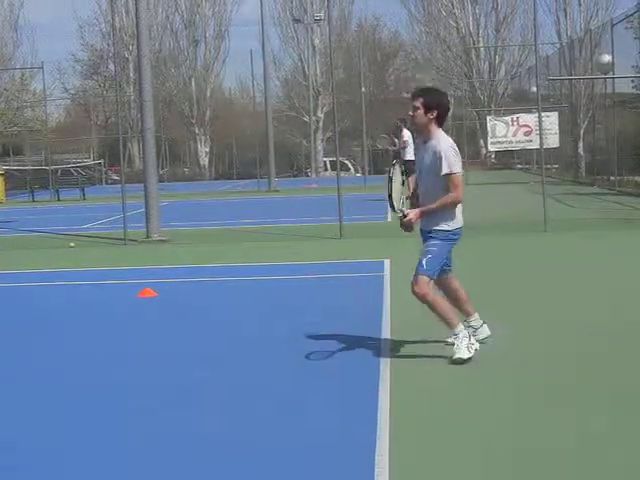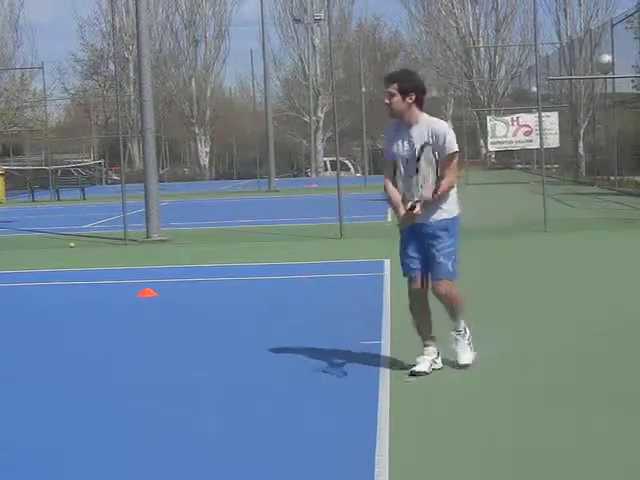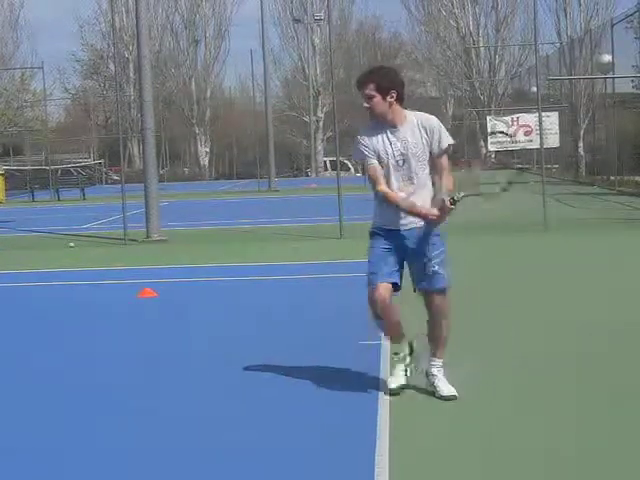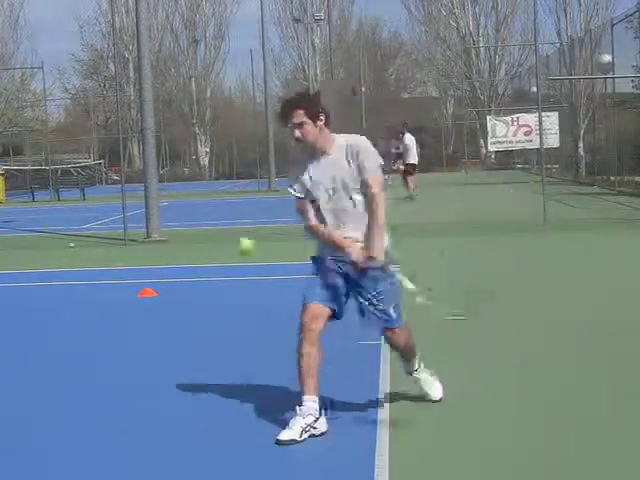
dt=0.4s
person 1, frame 1
left shoulder: (444, 148)
right shoulder: (420, 142)
left elbow: (456, 195)
left wrist: (420, 212)
right wrist: (412, 210)
left hip: (443, 228)
right hip: (432, 226)
left knee: (421, 287)
right knee: (443, 279)
left ankle: (463, 335)
right ankle: (476, 324)
person 1, frame 2
left shoulder: (439, 130)
right shoulder: (391, 132)
left elbow: (450, 179)
right elbow: (389, 179)
left wrist: (422, 205)
right wrist: (400, 209)
left hip: (441, 220)
right hip: (411, 223)
left knee: (442, 287)
right knee: (415, 288)
left ankle: (461, 330)
right ankle: (430, 352)
person 1, frame 3
left shoulder: (428, 125)
right shoulder: (366, 138)
left elbow: (444, 172)
right elbow: (381, 189)
left wrist: (442, 201)
right wrist: (418, 211)
left hip: (427, 230)
right hip: (386, 231)
left knee: (437, 301)
right knee: (379, 299)
left ankle: (434, 368)
right ankle: (403, 353)
person 1, frame 4
left shoulder: (358, 146)
right shoulder: (301, 170)
left elbow: (376, 200)
right elbow: (312, 224)
left wrist: (375, 246)
right wrist: (345, 246)
left hip: (371, 259)
right hip: (331, 259)
left knee: (396, 335)
right knee: (310, 324)
left ankle: (416, 370)
right ankle: (310, 412)
